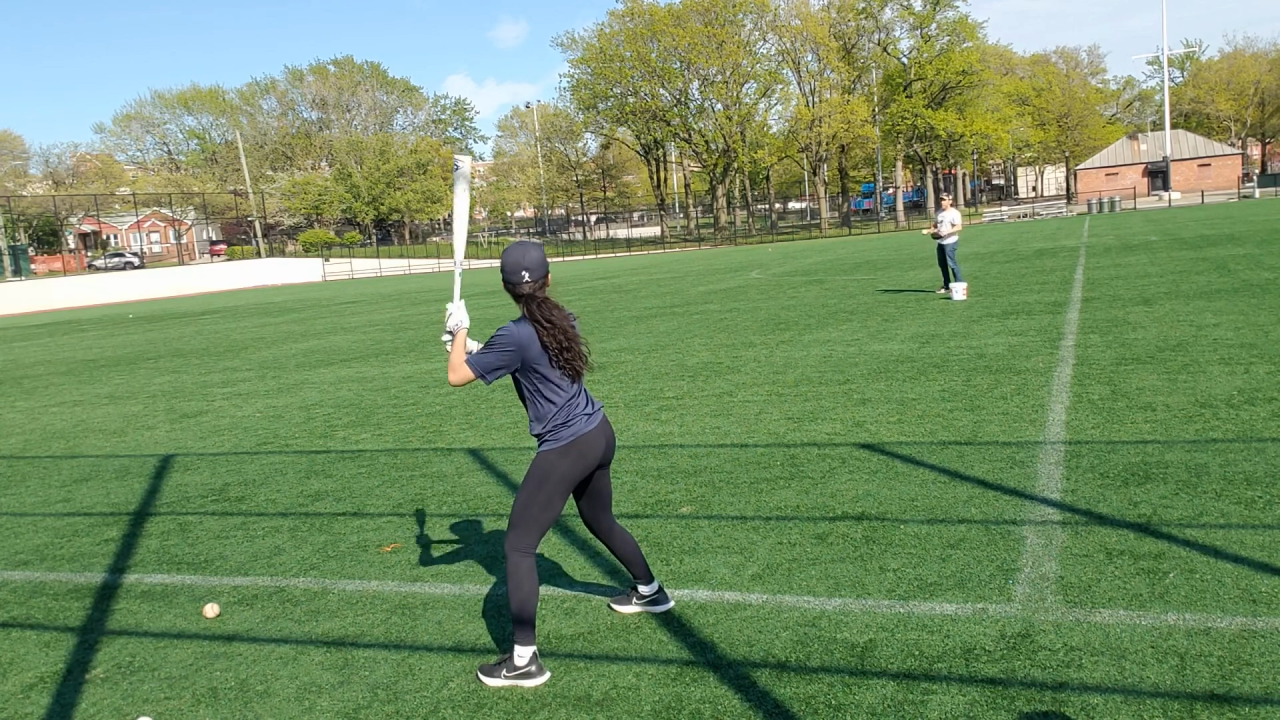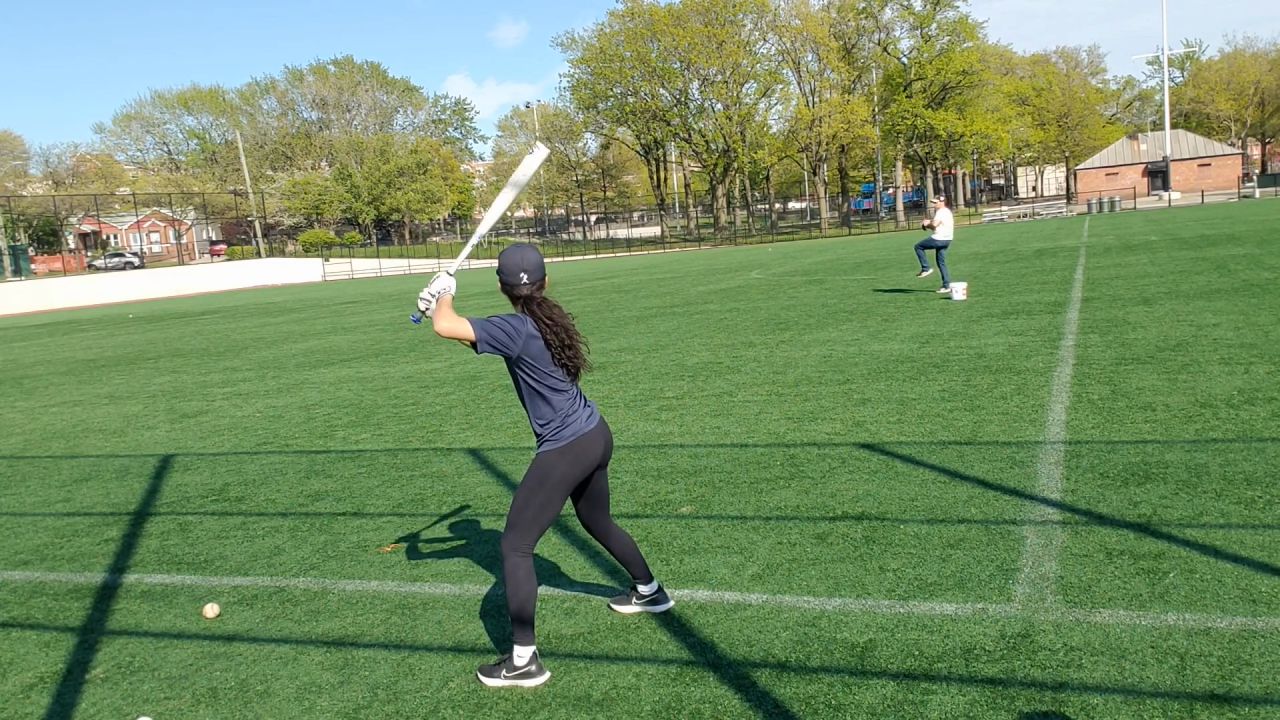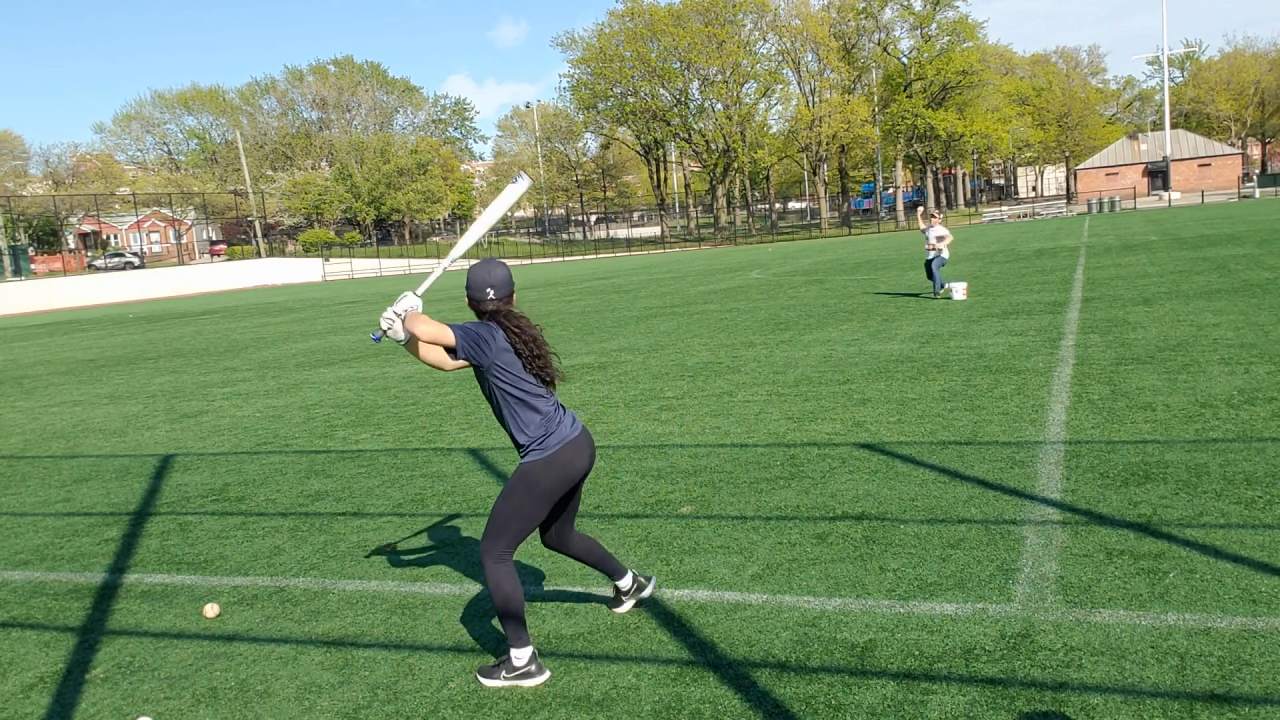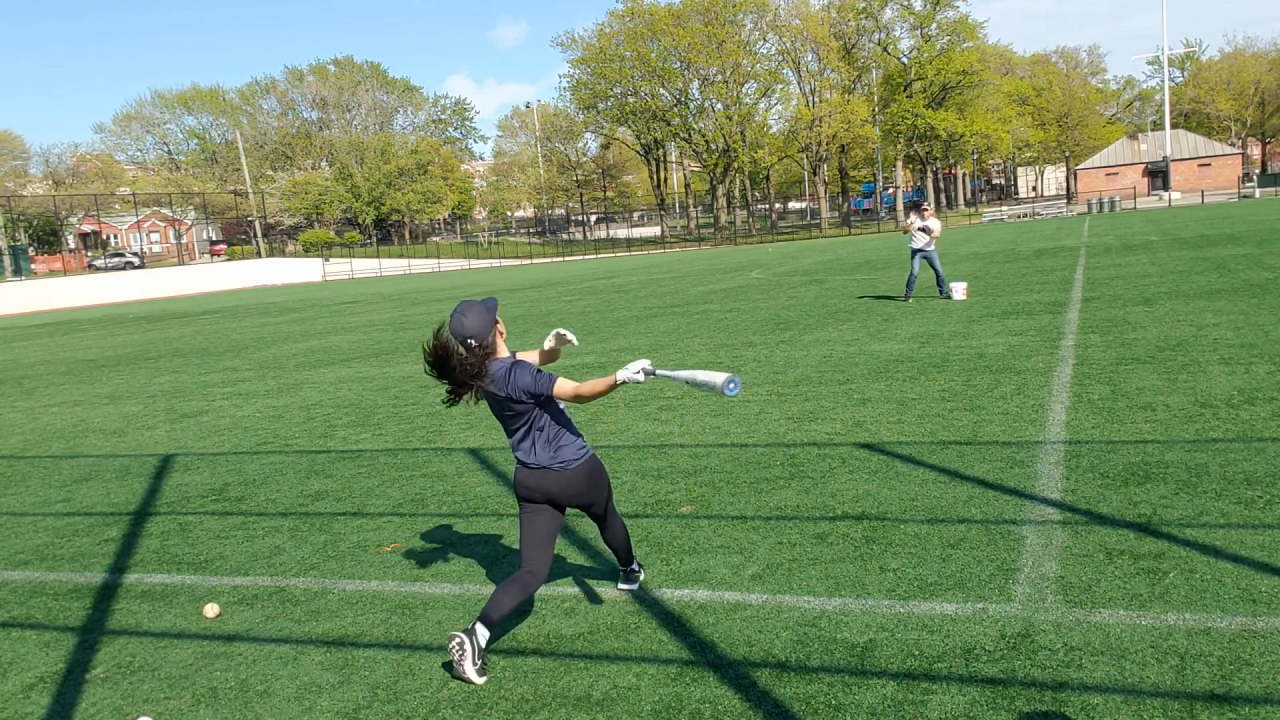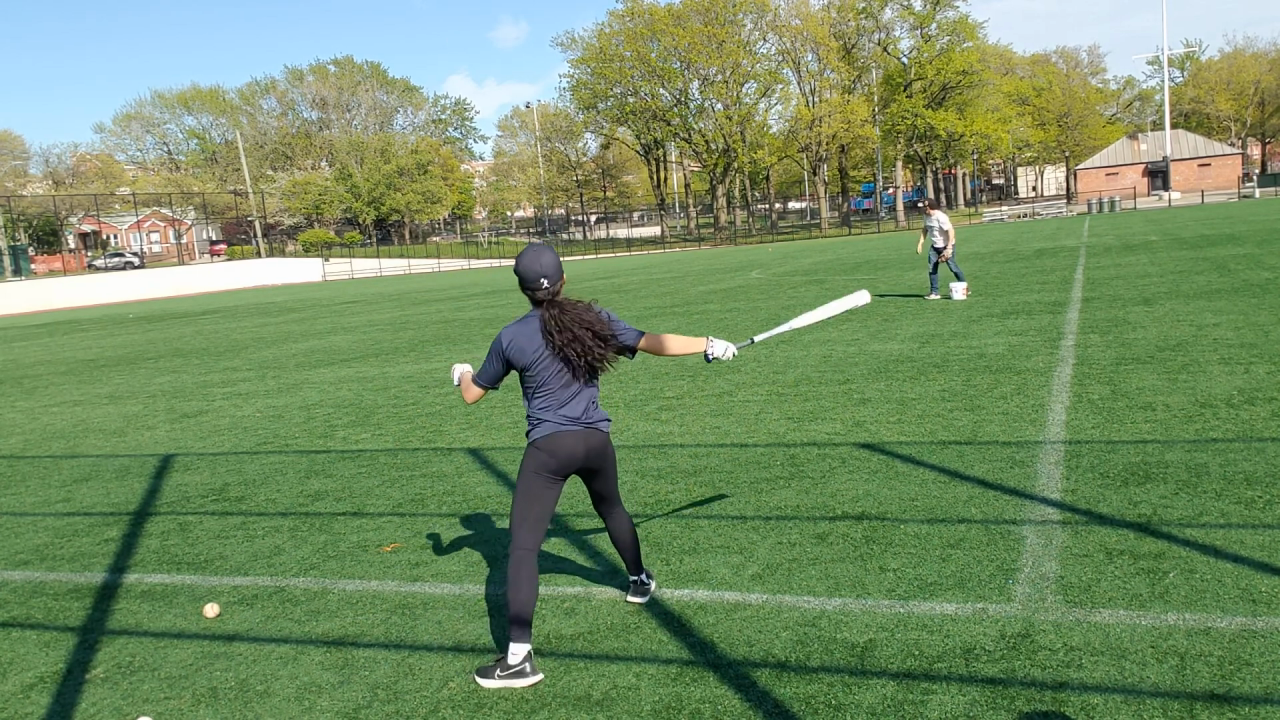
dt=1s
person 1, frame 1
left shoulder: (516, 335)
right shoulder: (561, 321)
left elbow: (457, 376)
left wrist: (457, 332)
right wrist: (472, 337)
left hip: (565, 450)
right hip: (598, 435)
left knee: (517, 546)
right knee: (601, 522)
left ankle: (525, 660)
right ankle: (650, 590)
person 1, frame 2
left shoulder: (518, 328)
right shoulder: (550, 319)
left elbow: (445, 327)
right elbow: (479, 333)
left wrist: (443, 292)
right wrist: (440, 306)
left hip: (565, 451)
right hip: (596, 436)
left knee: (515, 546)
right knee: (598, 523)
left ankle: (524, 660)
right ankle: (650, 591)
person 1, frame 3
left shoulder: (488, 334)
right shoulder: (506, 335)
left elbow: (432, 331)
right elbow: (446, 359)
left wrist: (410, 313)
right wrist: (404, 337)
left hip: (550, 462)
right hip: (577, 446)
left knee: (494, 553)
right knee: (558, 534)
left ankle: (523, 661)
right ankle: (629, 582)
person 1, frame 4
left shoulder: (490, 368)
right shoulder: (512, 373)
left elbow: (539, 357)
right elbow: (572, 393)
left wrist: (553, 340)
right wrist: (619, 377)
left hip: (531, 480)
right hip: (576, 471)
left knee: (532, 571)
right knee: (607, 517)
left ankle: (475, 635)
right ankle: (629, 570)
person 1, frame 5
left shoulder: (510, 338)
right shoulder: (595, 319)
left elbow: (473, 392)
right elbow: (653, 343)
left wrist: (461, 375)
right wrist: (711, 345)
left hip: (549, 447)
right hip: (596, 440)
left knee: (522, 547)
right knee: (613, 511)
left ankle: (519, 655)
right ankle: (638, 581)
